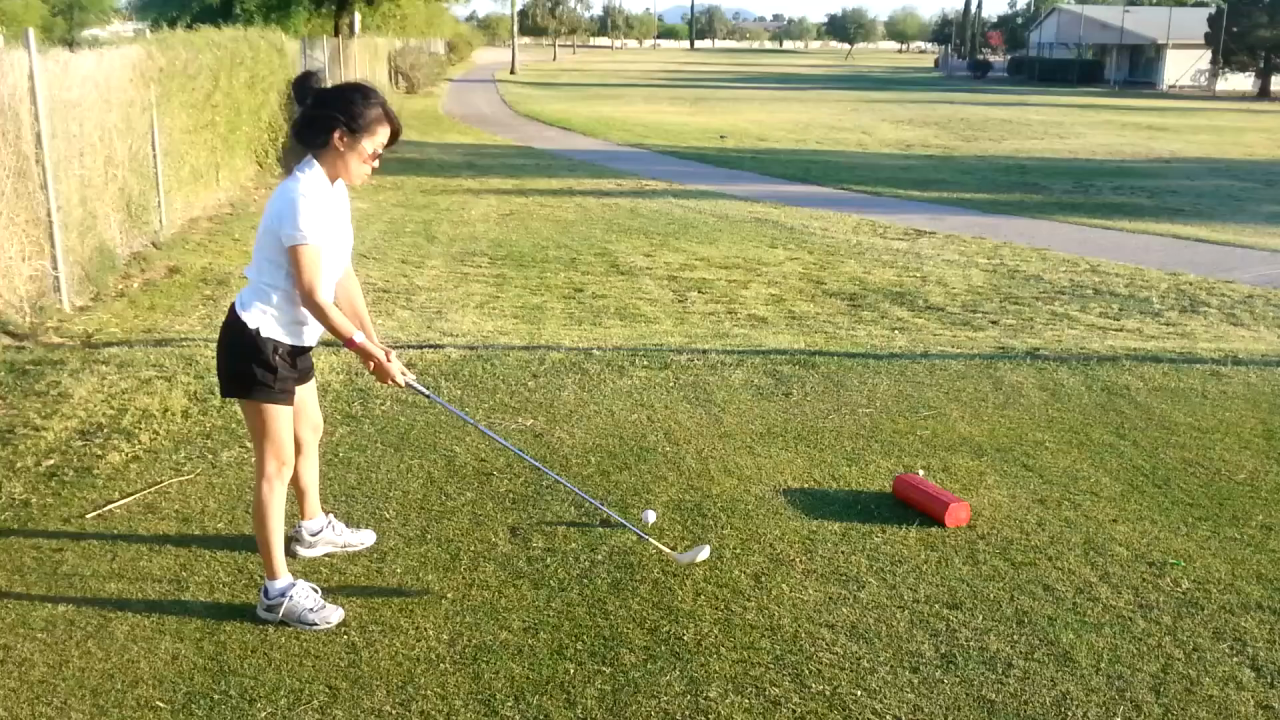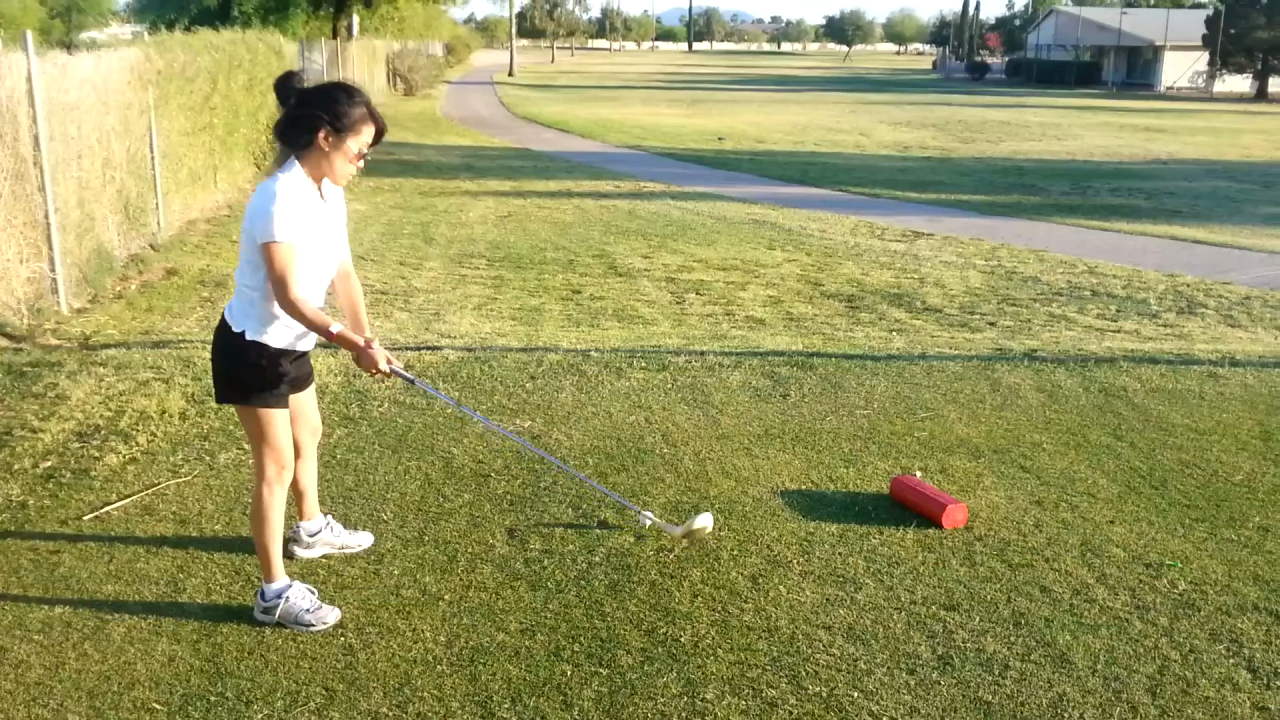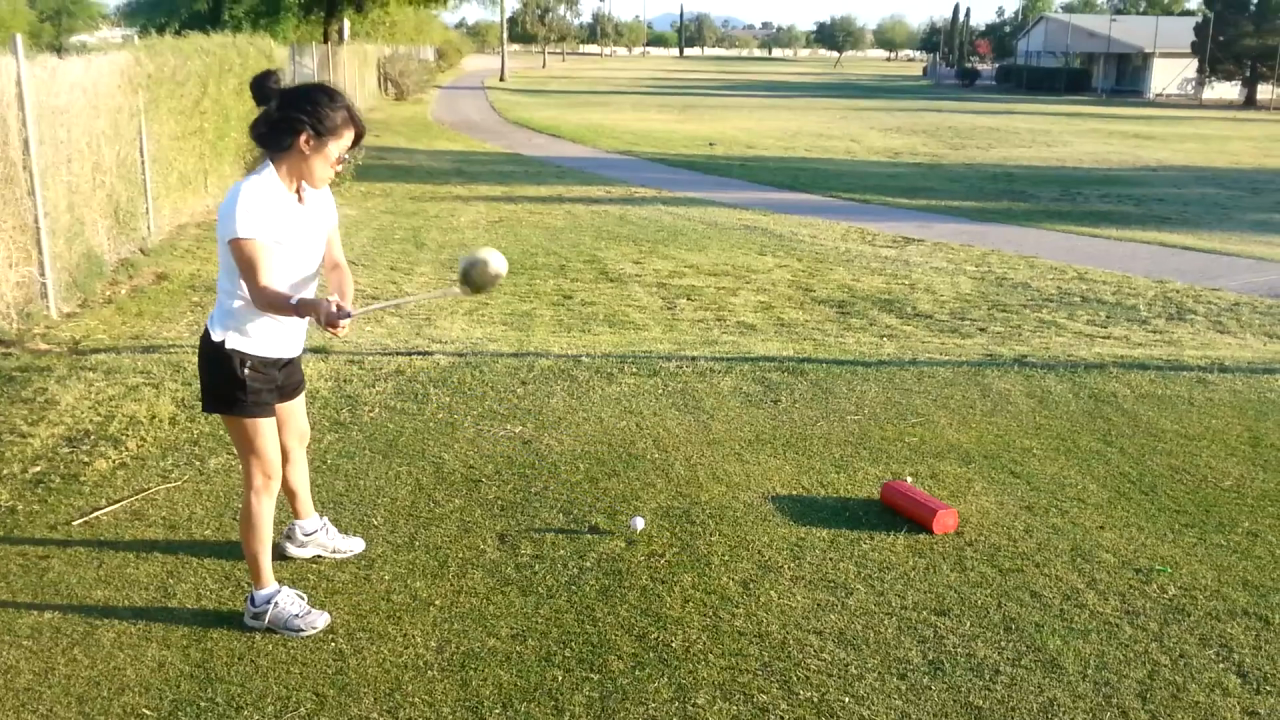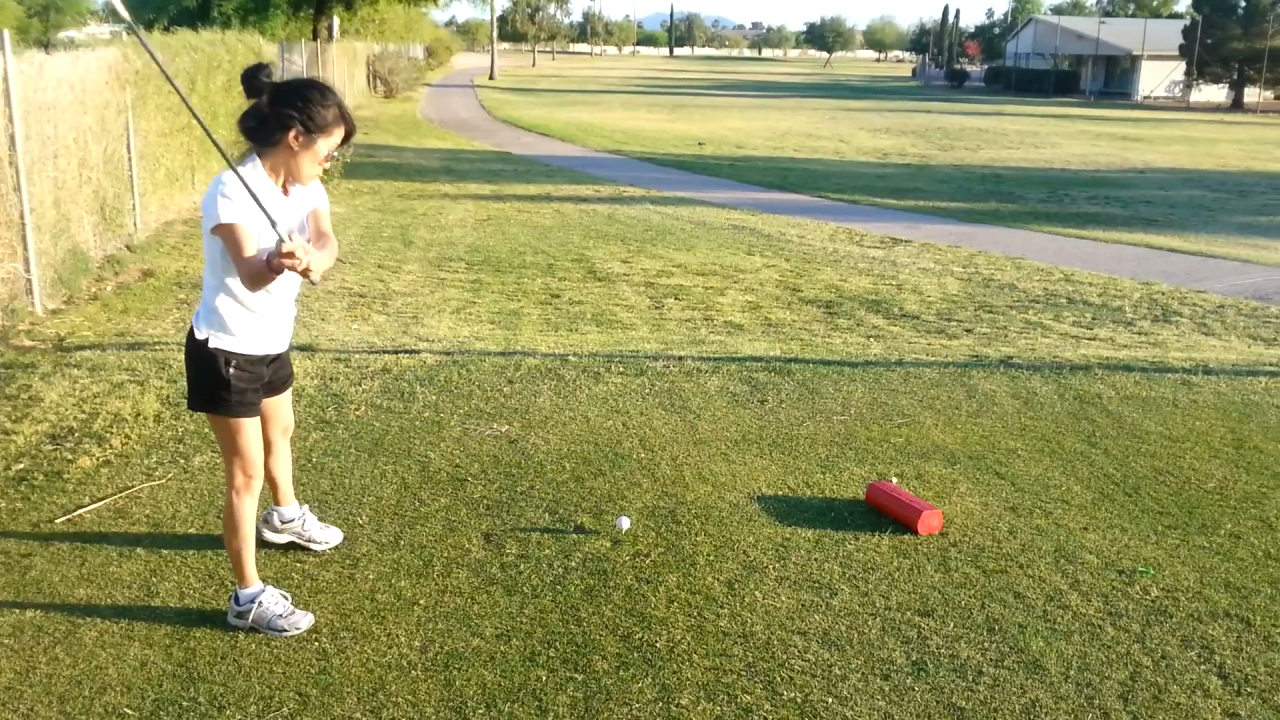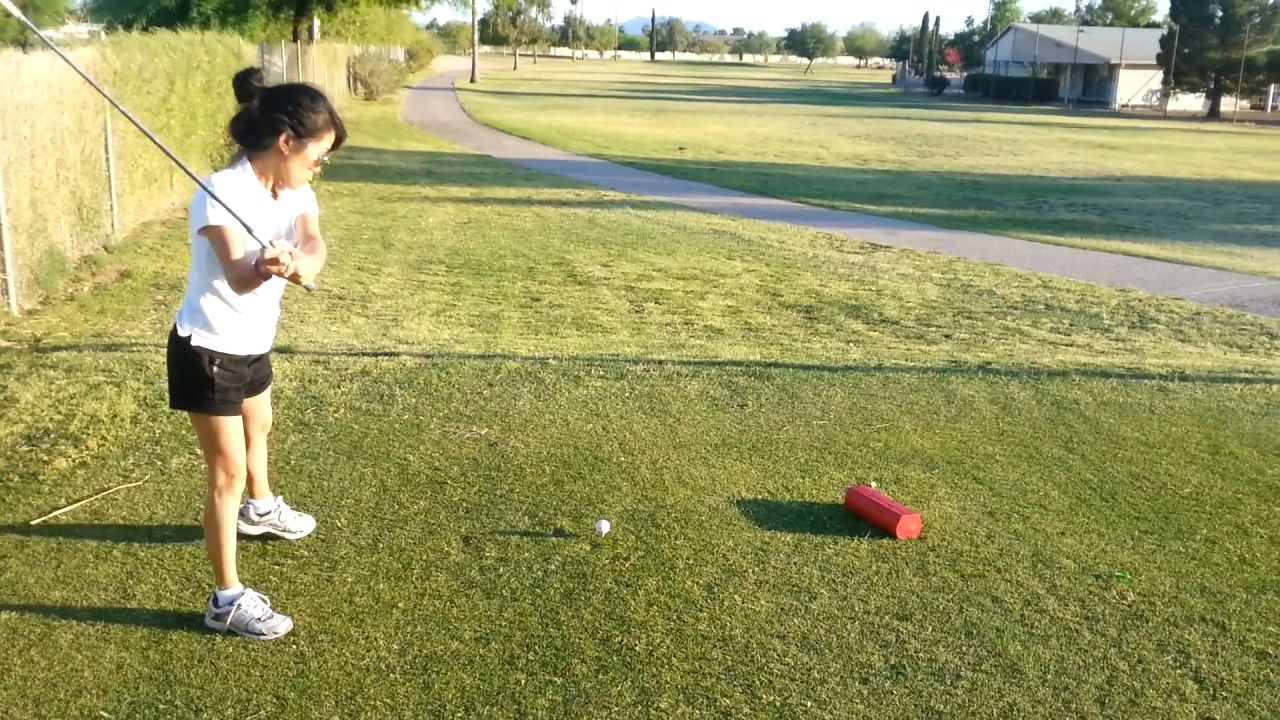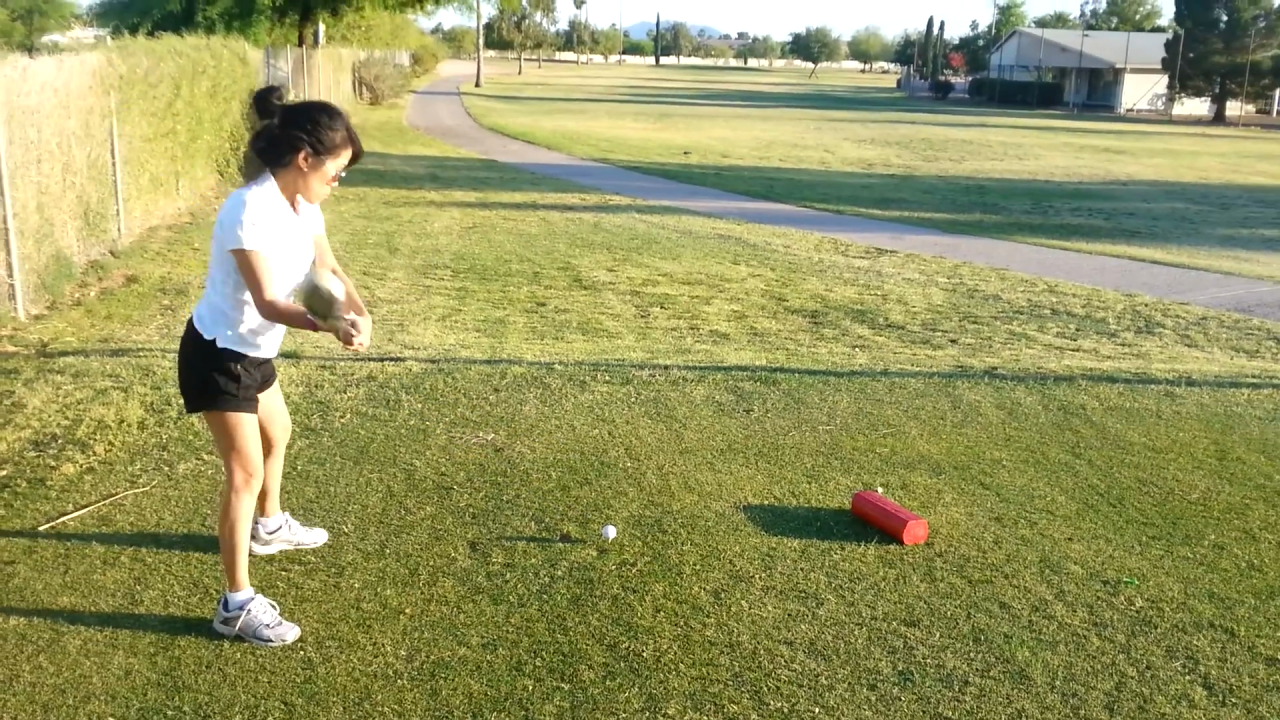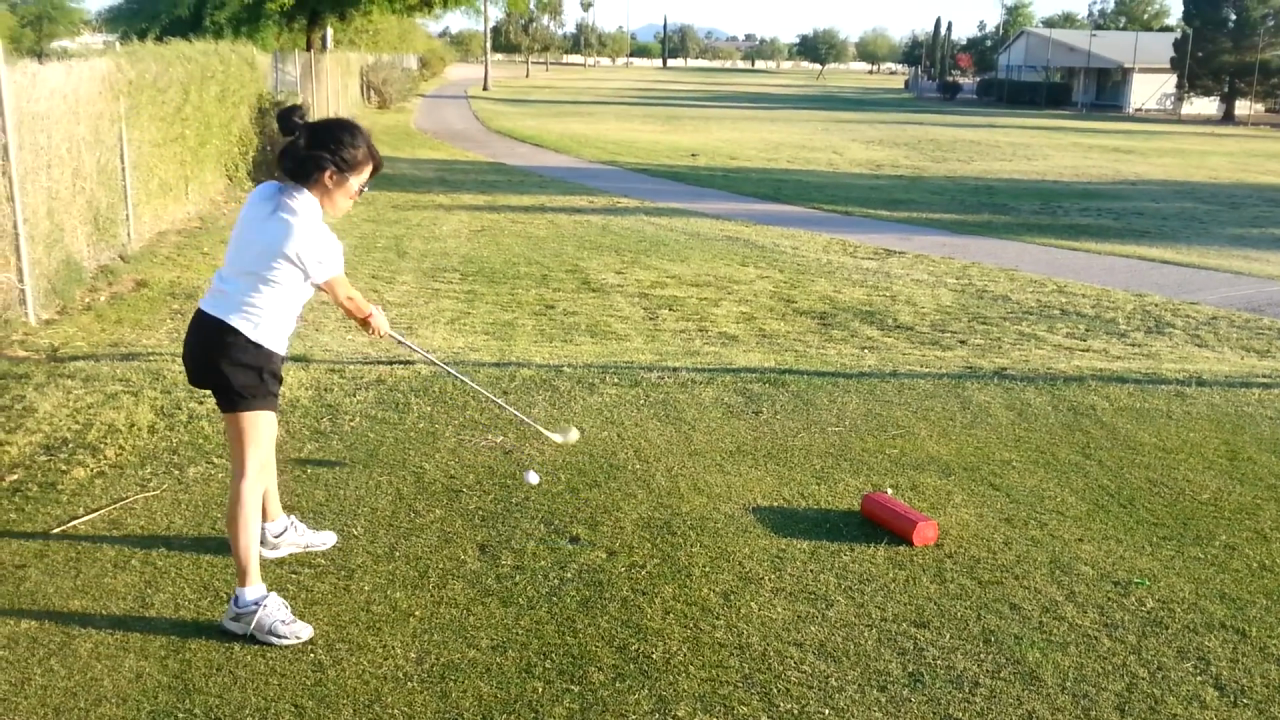
dt=0.2s
person 1, frame 1
left shoulder: (332, 190)
right shoulder: (305, 199)
left elbow: (342, 277)
right elbow: (315, 298)
left wrist: (373, 340)
right wrist: (370, 353)
left hip: (288, 339)
right hip: (259, 342)
left knee: (309, 434)
right knee: (277, 462)
left ankle: (313, 527)
right ankle: (278, 589)
person 1, frame 2
left shoulder: (329, 194)
right shoulder: (280, 199)
left elbow: (343, 273)
right elbow: (289, 298)
left wrist: (364, 331)
right wrist: (352, 342)
left hip: (289, 346)
right hip: (253, 347)
left knee: (307, 437)
right knee: (276, 465)
left ankle: (311, 528)
right ankle: (275, 592)
person 1, frame 3
left shoulder: (316, 197)
right shoulder: (249, 199)
left elbow: (336, 264)
right elbow: (262, 295)
left wrist: (340, 301)
right wrist: (310, 308)
left hip: (283, 351)
right hip: (240, 354)
left knee: (296, 444)
right knee: (264, 473)
left ankle: (306, 529)
right ankle: (264, 597)
person 1, frame 4
left shoulder: (306, 190)
right shoulder: (229, 191)
left elbow: (326, 242)
right elbow: (248, 275)
left wrist: (309, 256)
right wrist: (276, 263)
left hip: (272, 346)
right hip: (225, 352)
left knee: (280, 433)
right knee: (246, 473)
left ankle: (285, 516)
right ankle: (249, 596)
person 1, frame 5
left shoulder: (295, 193)
right shoulder: (221, 192)
left elbow: (313, 243)
right elbow: (236, 275)
left wrist: (304, 263)
right wrist: (268, 268)
left hip: (251, 347)
right hip: (207, 351)
left knee: (259, 426)
right knee: (228, 471)
left ankle: (261, 508)
right ankle: (227, 598)
person 1, frame 6
left shoulder: (301, 207)
right shoulder: (252, 212)
left elbow: (330, 272)
right elbow: (267, 301)
left wrist: (356, 312)
right wrist: (328, 326)
left hip: (250, 350)
right hip: (221, 353)
left knee: (277, 436)
right knee: (244, 469)
left ankle: (268, 525)
right ankle: (238, 602)
person 1, frame 7
left shoulder: (265, 197)
right shoulder: (321, 243)
right elbow: (344, 301)
left wrist: (359, 307)
right wrist: (370, 317)
left hip: (211, 331)
right hip: (244, 348)
left knee: (261, 437)
right knee: (250, 468)
left ankle: (275, 527)
right ankle: (249, 600)
